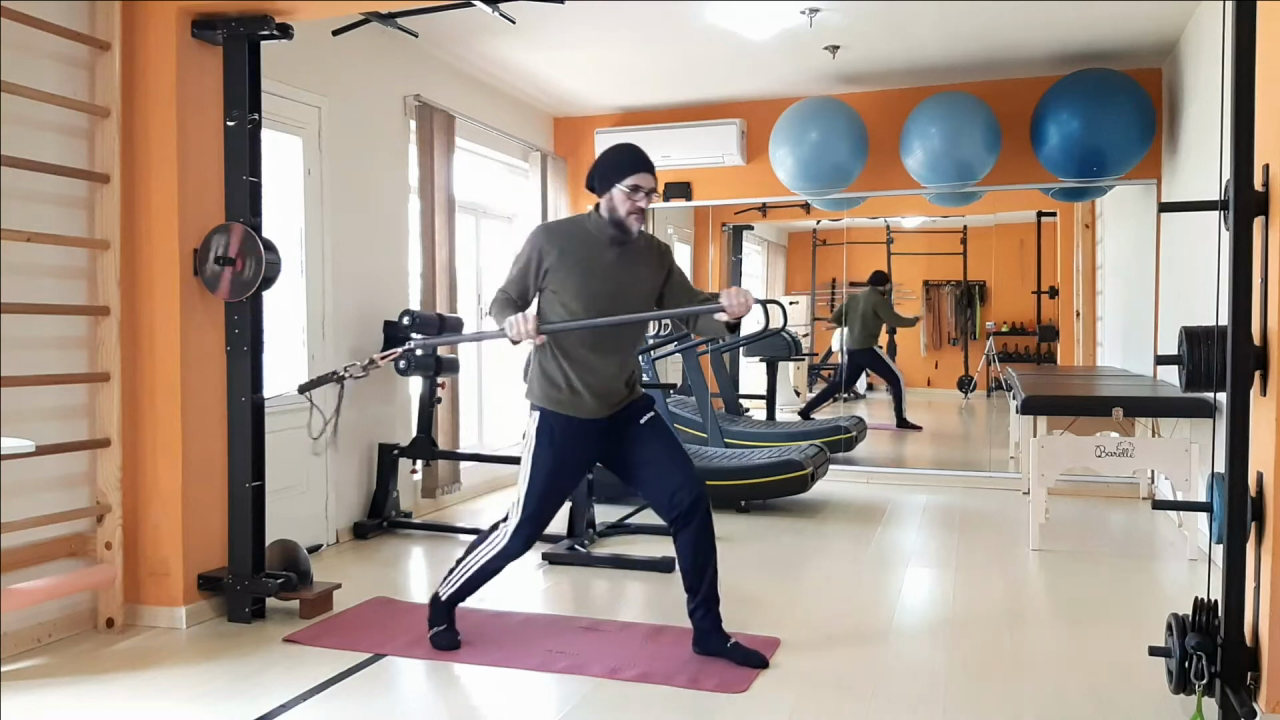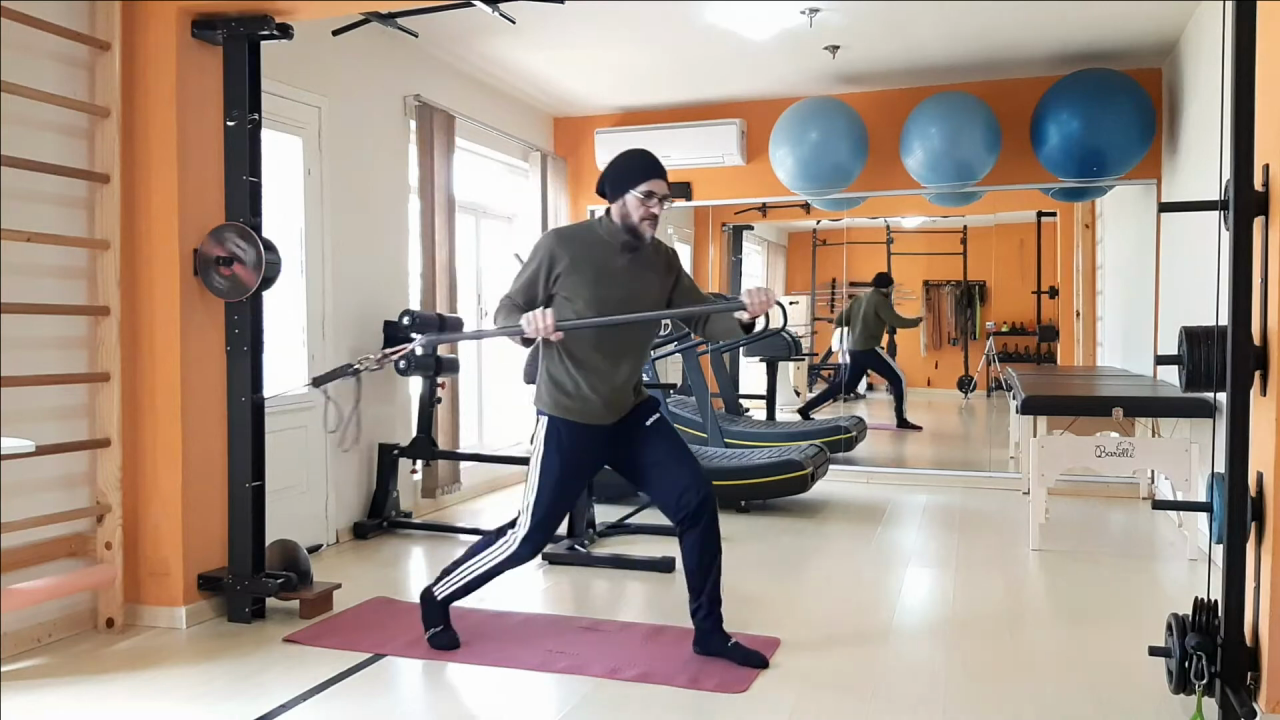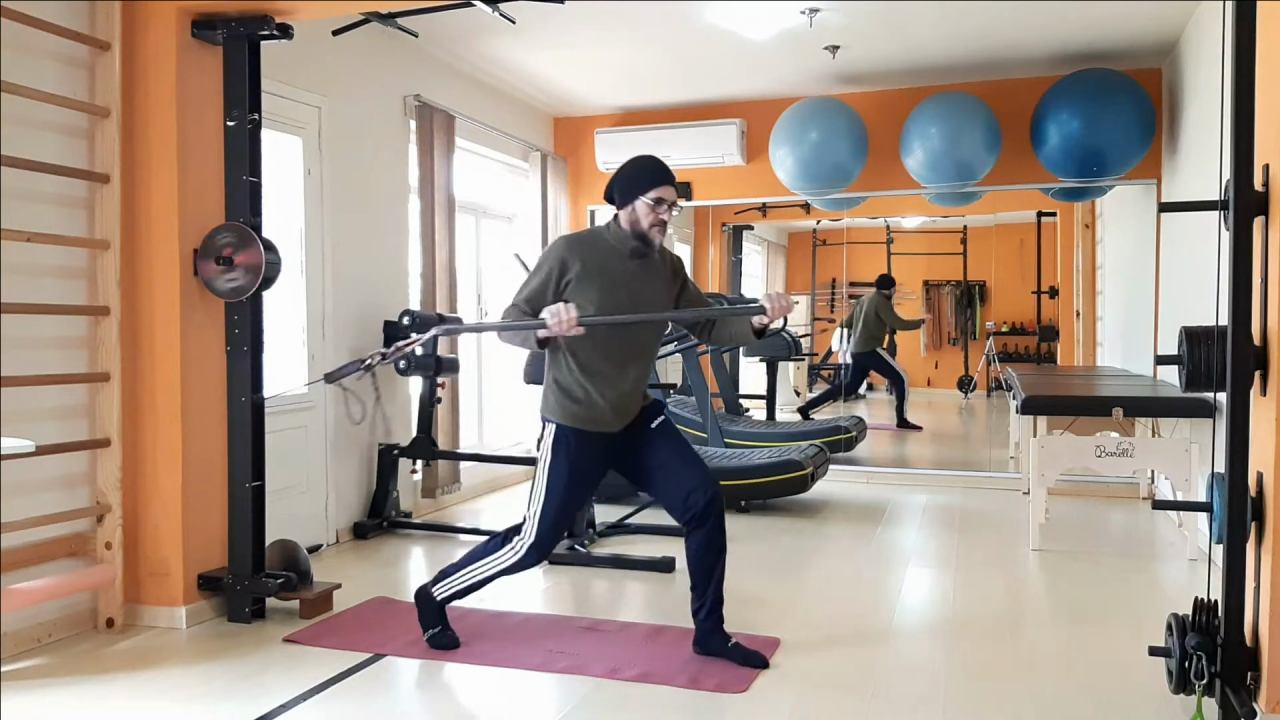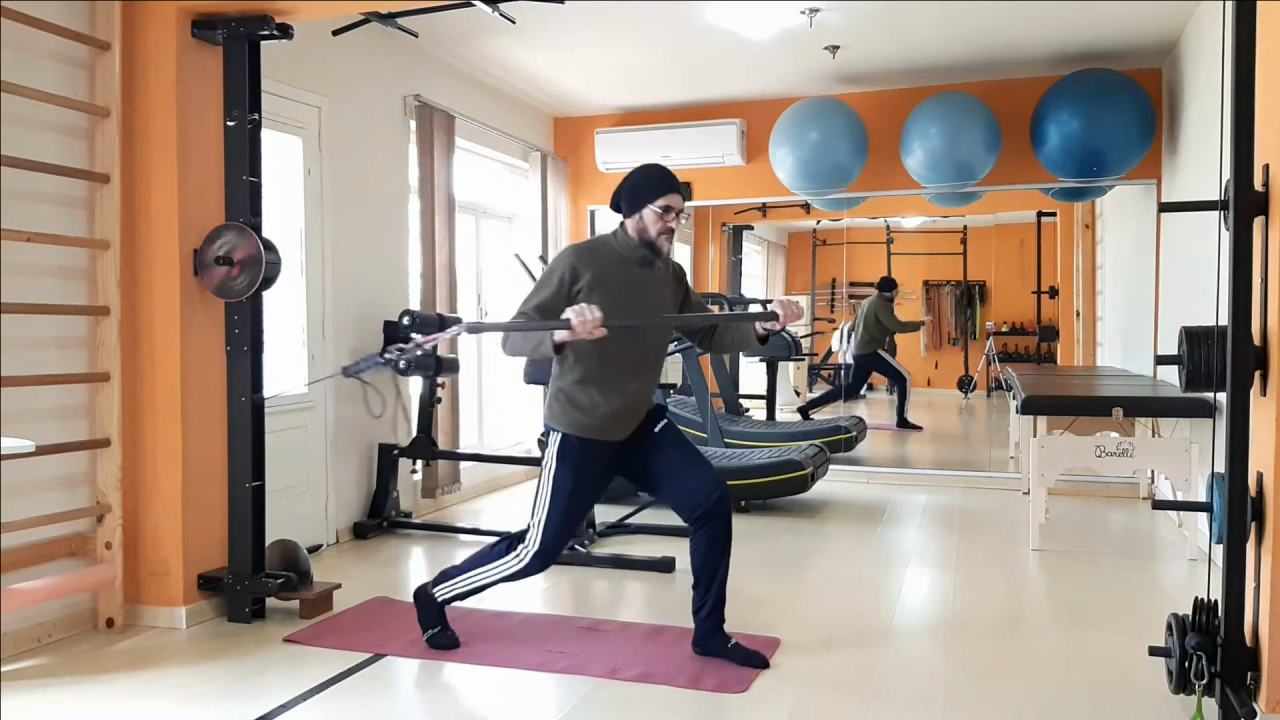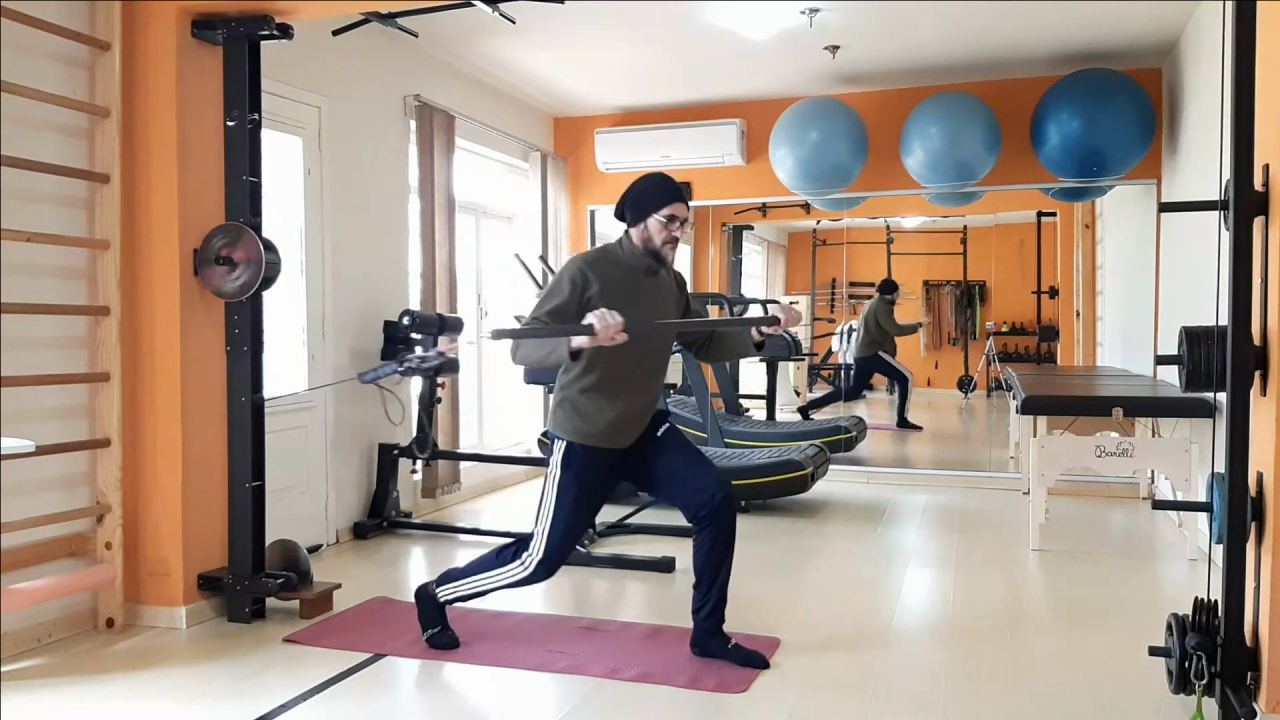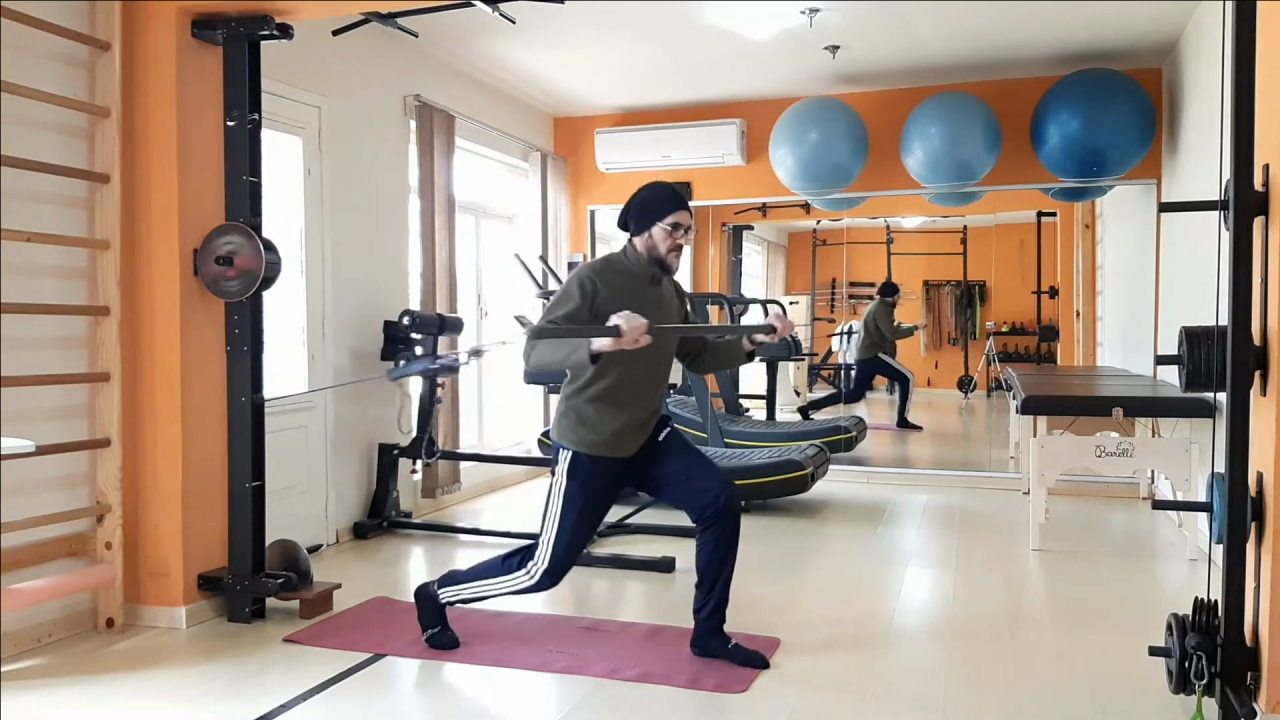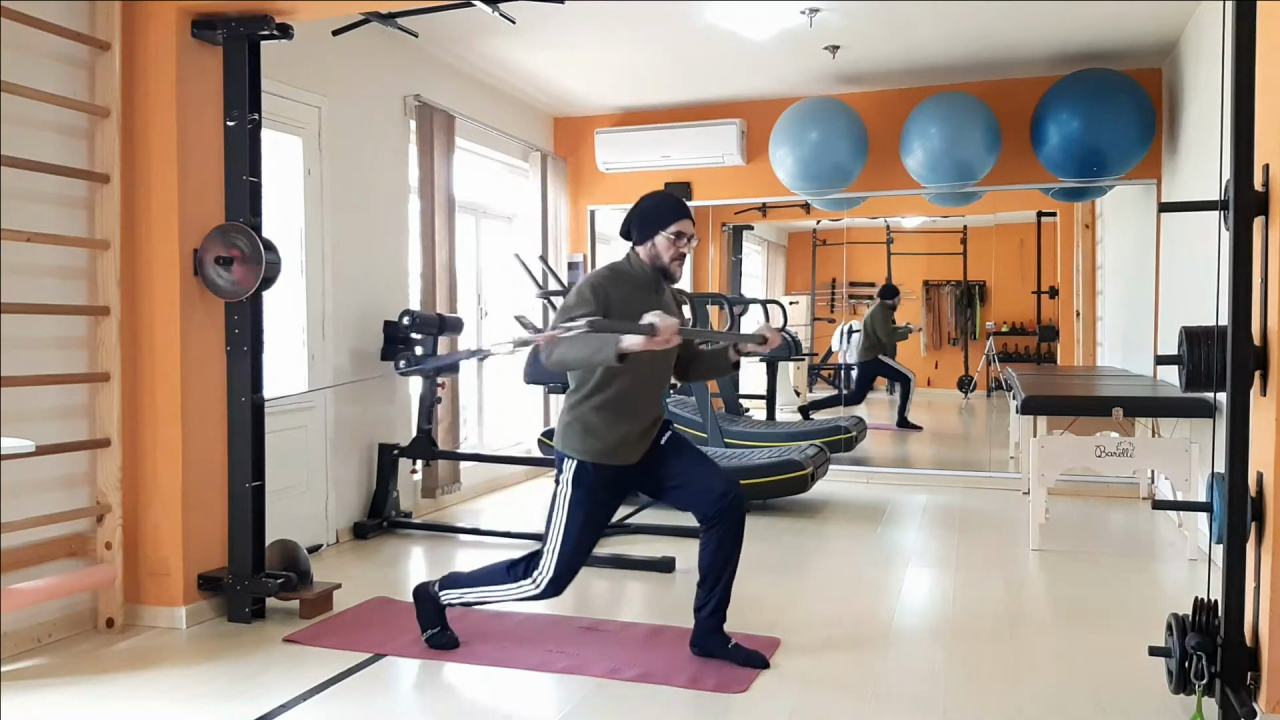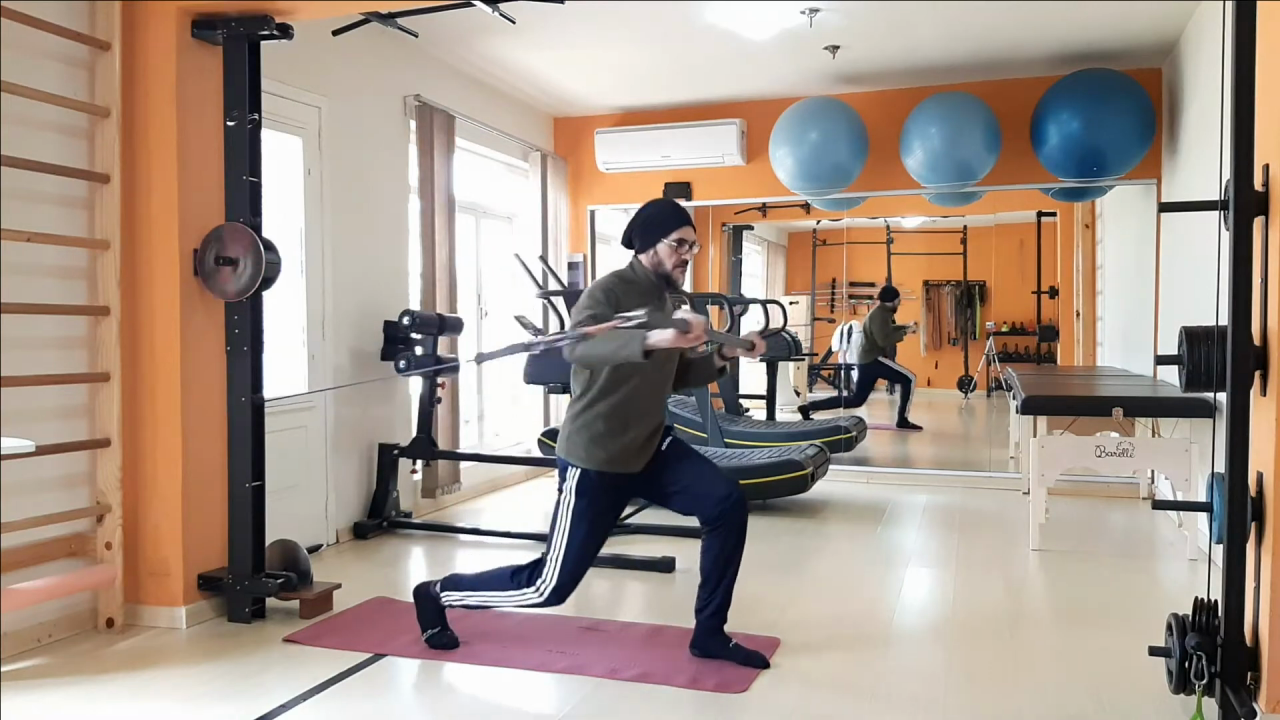
dt=0.1s
person 1, frame 1
left shoulder: (655, 255)
right shoulder: (551, 240)
left elbow: (693, 317)
right elbow: (506, 300)
left wrist: (724, 314)
right wrist: (513, 322)
left hip: (625, 408)
right hip: (560, 413)
left knee: (690, 503)
right knee: (521, 527)
left ankle: (708, 632)
right ankle: (443, 605)
person 1, frame 2
left shoulder: (663, 261)
right shoulder: (563, 245)
left elbow: (702, 321)
right elbow: (506, 311)
left wrist: (745, 316)
right wrist: (529, 325)
left hip: (632, 412)
right hip: (568, 418)
left knee: (697, 502)
right knee: (528, 535)
left ankle: (709, 633)
right ankle: (437, 598)
person 1, frame 3
left shoulder: (667, 267)
right shoulder: (572, 252)
left elbow: (708, 327)
right elbow: (512, 321)
left wrist: (759, 321)
right wrist: (545, 331)
left hip: (637, 416)
right hip: (575, 424)
left knee: (703, 503)
right knee: (535, 541)
left ankle: (710, 633)
right ankle: (434, 596)
person 1, frame 4
left shoulder: (670, 274)
right shoulder: (580, 261)
left elbow: (709, 335)
right elbow: (514, 336)
left wrist: (763, 327)
right wrist: (564, 334)
left hip: (641, 423)
right hip: (580, 429)
left knee: (711, 502)
right knee: (537, 551)
left ankle: (710, 633)
right ankle: (434, 594)
person 1, frame 5
left shoulder: (670, 283)
right shoulder: (587, 270)
left elbow: (705, 345)
right elbow: (523, 346)
left wrist: (761, 332)
right wrist: (581, 341)
left hip: (645, 429)
right hip: (584, 438)
left knee: (716, 502)
right knee: (541, 559)
left ankle: (709, 634)
right ankle: (436, 594)
person 1, frame 6
left shoulder: (670, 290)
right shoulder: (595, 278)
left elbow: (698, 356)
right elbow: (538, 352)
left wrist: (752, 341)
right wrist: (603, 344)
left hip: (647, 435)
right hip: (589, 445)
left knee: (720, 504)
right knee: (544, 569)
left ankle: (709, 633)
right ankle: (436, 593)
person 1, frame 7
left shoulder: (667, 297)
right shoulder: (603, 285)
left elbow: (687, 367)
right elbow: (553, 350)
left wrist: (740, 351)
right wrist: (628, 343)
left hip: (650, 440)
right hip: (592, 453)
left knee: (726, 503)
right knee: (547, 578)
left ankle: (709, 633)
right ankle: (437, 594)
person 1, frame 8
left shoulder: (663, 299)
right shoulder: (612, 291)
left elbow: (678, 377)
right elbow: (577, 347)
left wrist: (723, 359)
right wrist: (653, 340)
left hip: (650, 448)
right hip: (594, 460)
left knee: (728, 504)
right knee: (550, 586)
left ankle: (709, 633)
right ankle: (437, 595)
